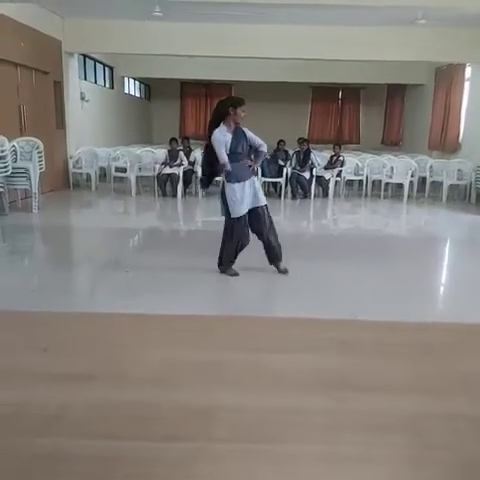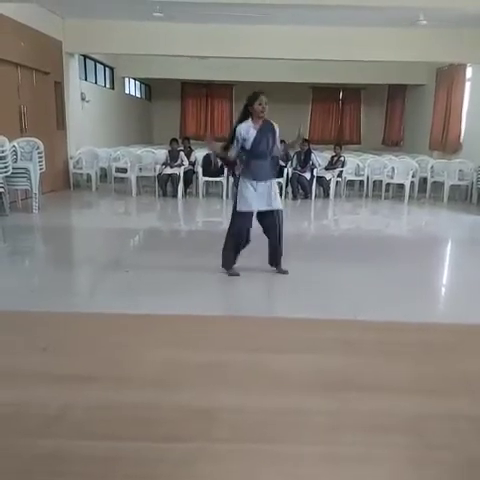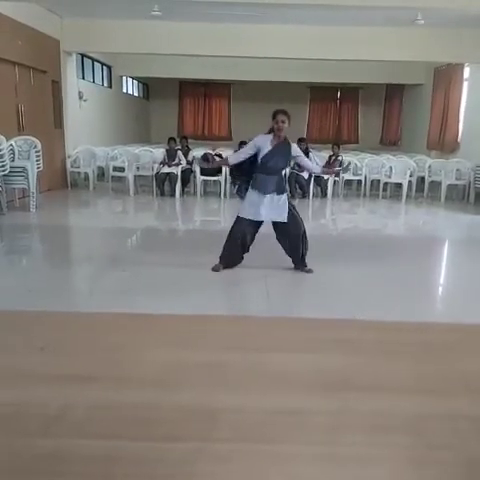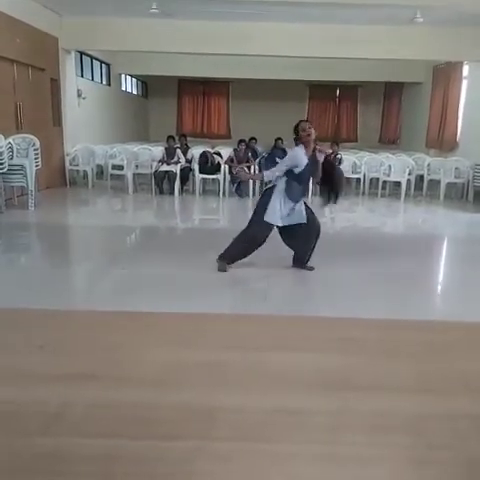
dt=0.5s
person 1, frame 1
left shoulder: (242, 131)
right shoulder: (218, 134)
left elbow: (262, 146)
right elbow: (226, 164)
left wrist: (255, 162)
right wrist: (225, 166)
left hip: (251, 181)
right hip: (234, 183)
left knee: (264, 221)
right knee: (236, 225)
left ankle: (275, 259)
right ankle: (225, 264)
person 1, frame 2
left shoulder: (272, 127)
right shoulder: (242, 128)
right elbow: (232, 153)
right wrist: (217, 151)
left hip: (269, 180)
right hip: (249, 181)
left knee: (275, 223)
right knee: (241, 223)
left ankle: (276, 262)
right ankle: (228, 263)
person 1, frame 3
left shoulder: (292, 148)
right shoulder: (262, 140)
left elbow: (311, 166)
right elbow: (238, 157)
left hip: (278, 194)
right hip: (257, 192)
left knee: (296, 228)
right knee: (241, 228)
left ankle: (300, 263)
right ankle: (225, 261)
person 1, frame 4
right shoulder: (296, 153)
right elbow: (274, 173)
right wrist: (250, 176)
left hip: (296, 199)
right hip: (279, 196)
left knee: (313, 227)
right knee: (257, 231)
left ankle: (300, 261)
right ankle: (225, 259)
